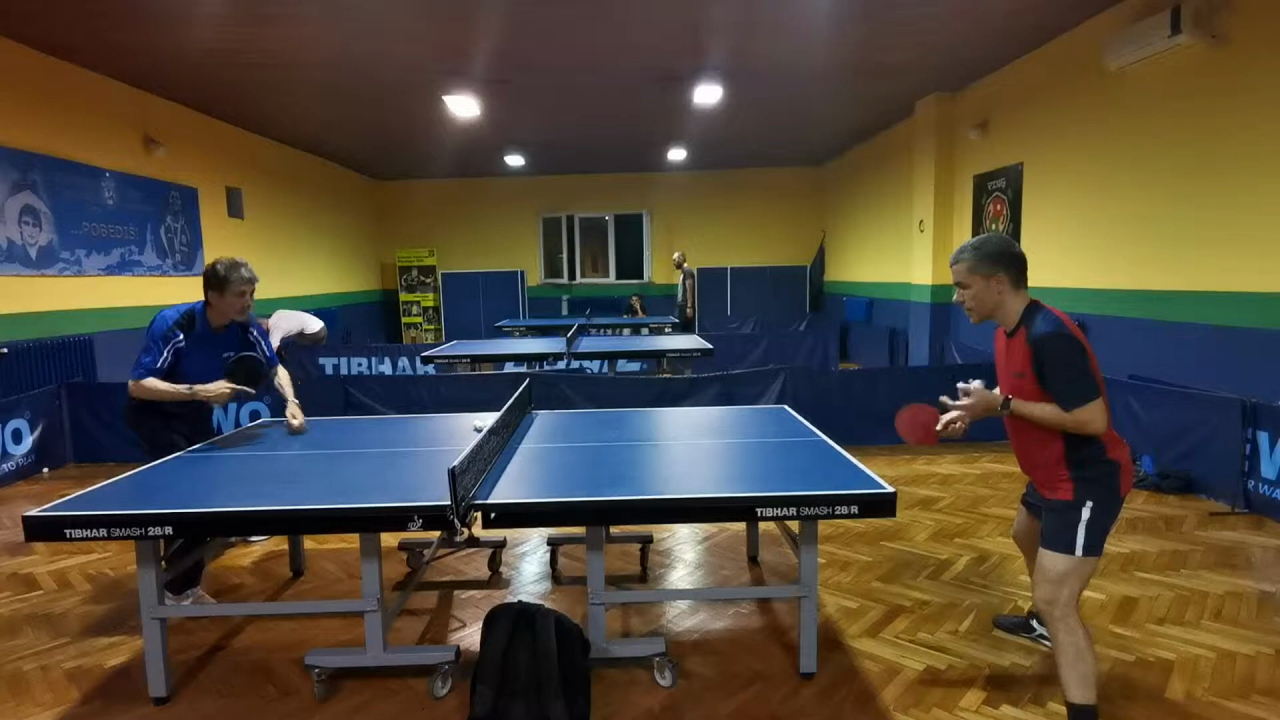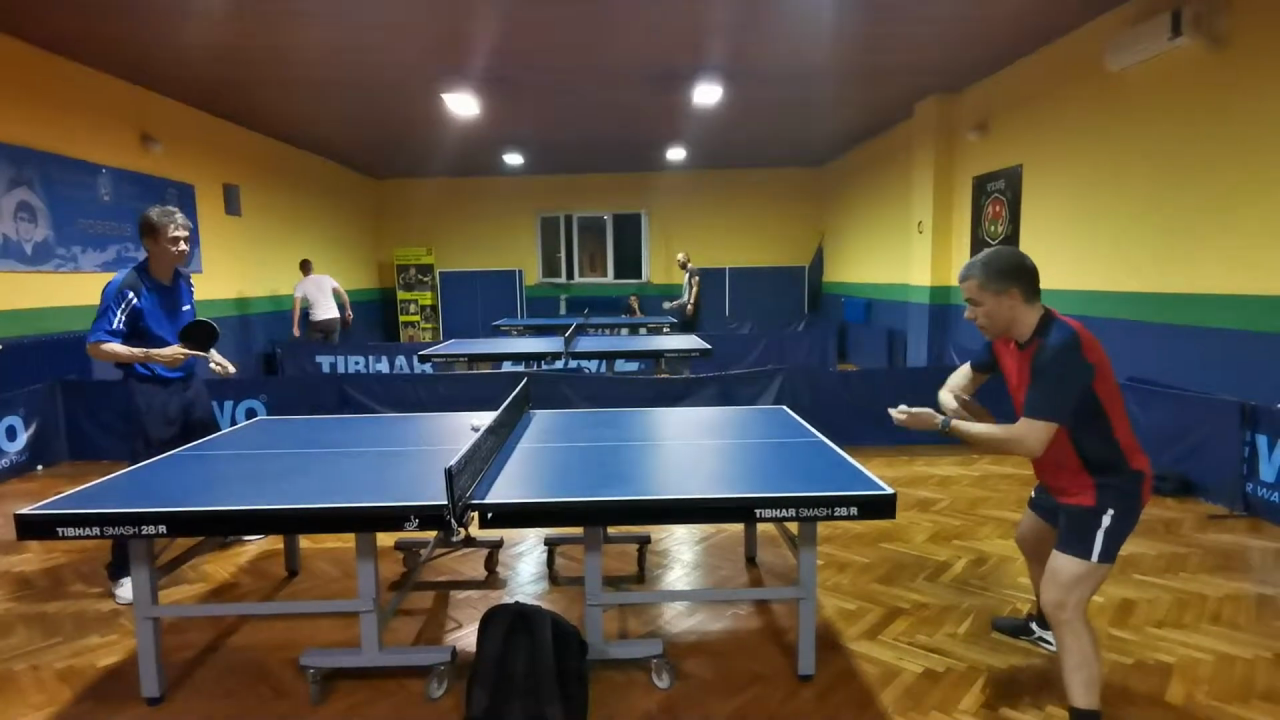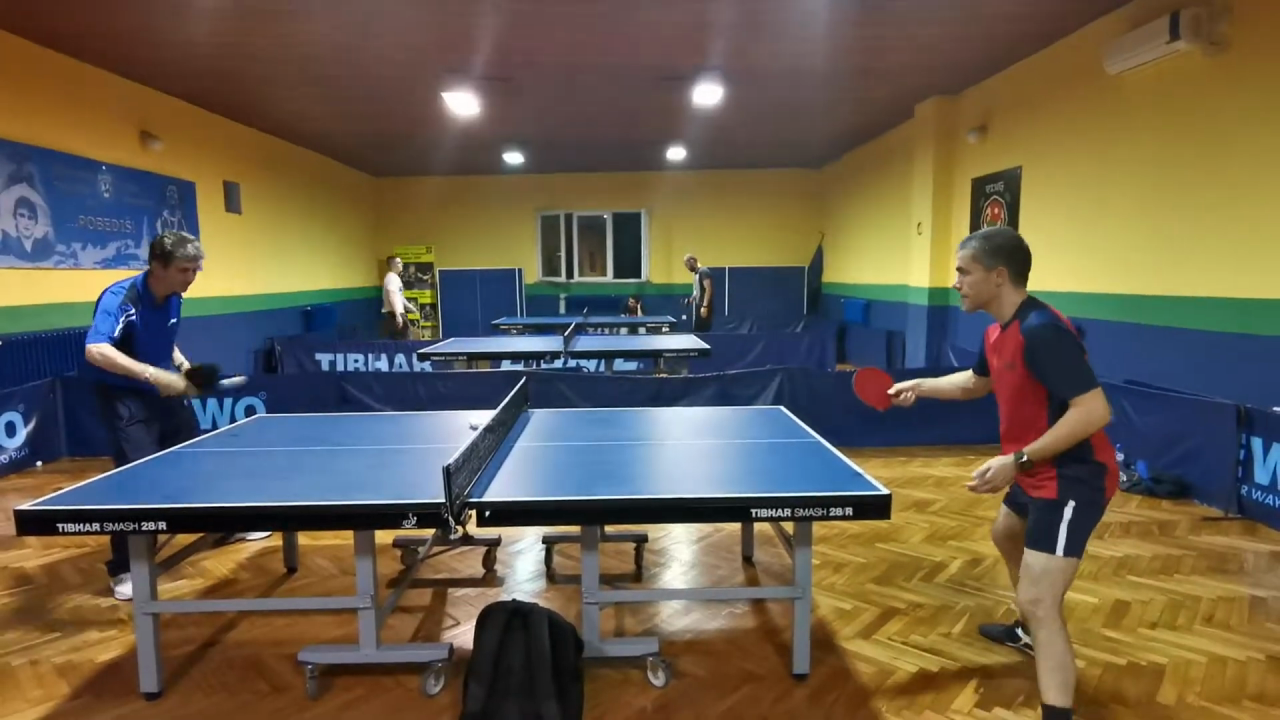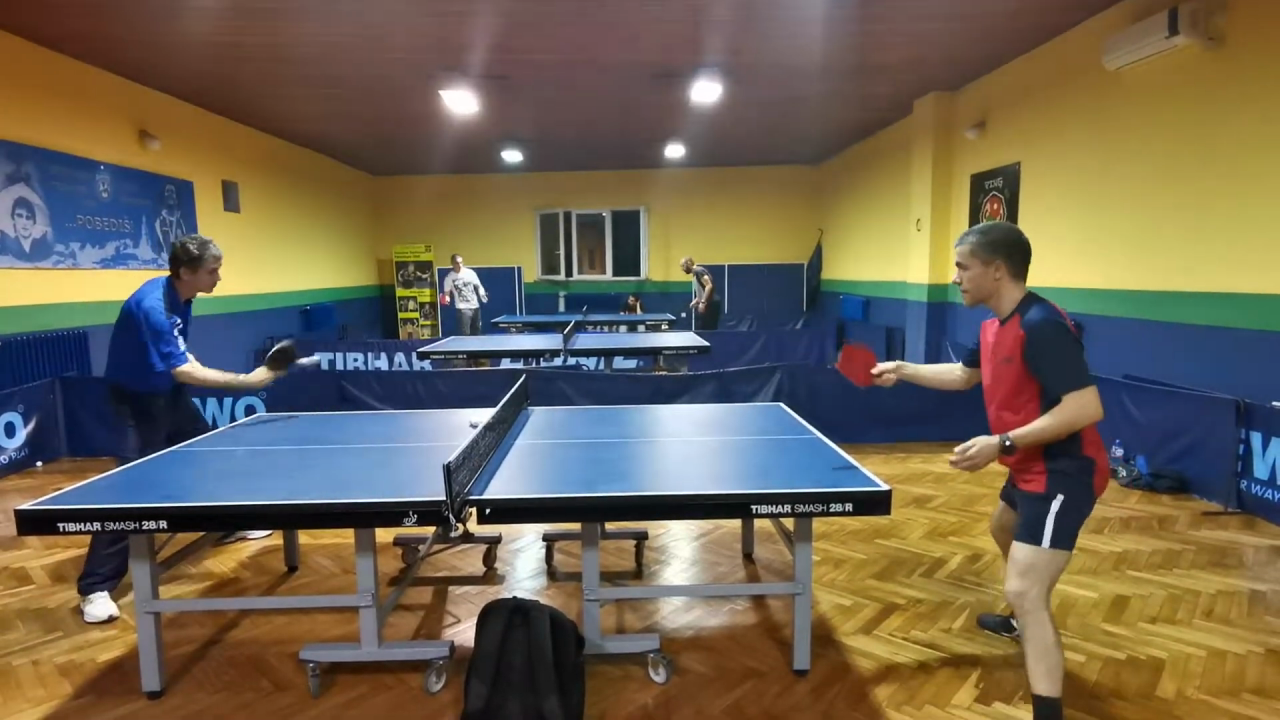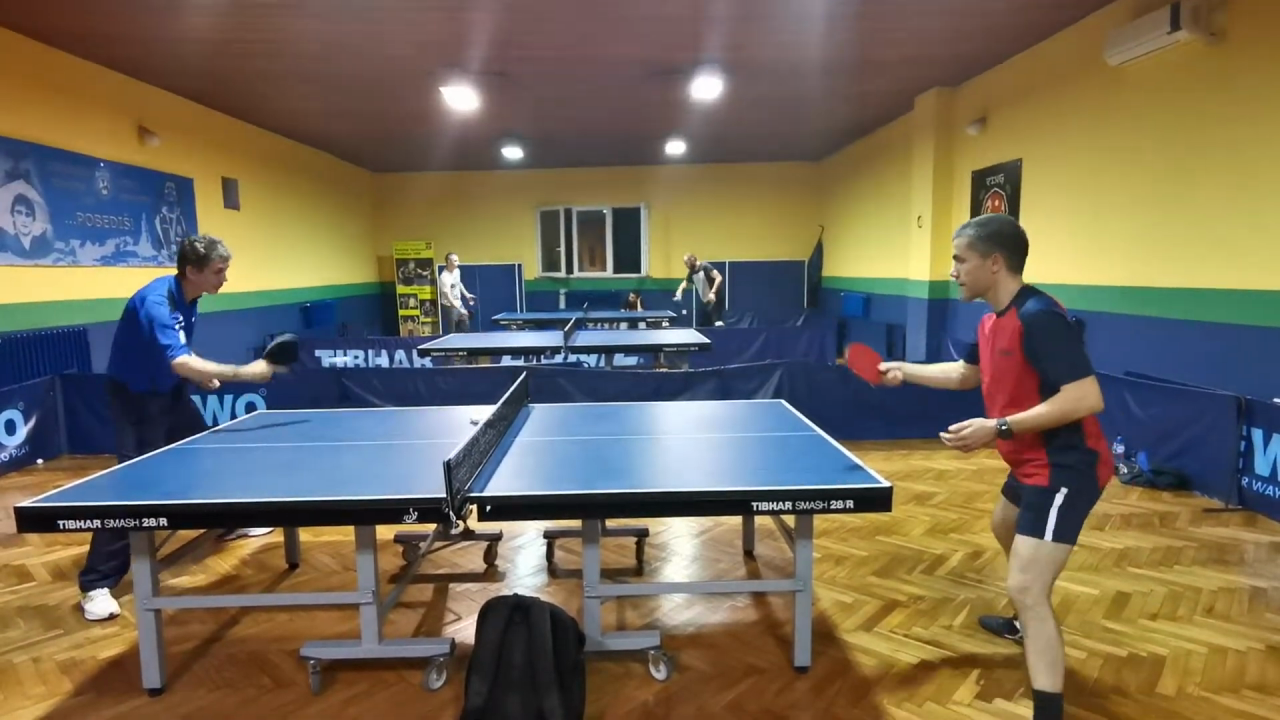
dt=1s
person 1, frame 1
left shoulder: (1049, 336)
right shoulder: (1007, 329)
left elbow: (1092, 420)
left wrist: (1000, 404)
right wrist: (972, 409)
left hip: (1086, 481)
right hip: (1052, 473)
left knee: (1055, 600)
right knee: (1027, 538)
right ankle: (1041, 622)
person 1, frame 2
left shoulder: (1061, 347)
right shoulder: (1007, 339)
left elbow: (1029, 440)
right elbow: (971, 372)
left wrist: (941, 426)
right wrist: (950, 395)
left hip: (1106, 488)
right hip: (1063, 477)
left knee: (1062, 602)
right knee: (1030, 541)
right ankle: (1042, 625)
person 1, frame 3
left shoulder: (1042, 330)
right shoulder: (998, 331)
left elbow: (1094, 411)
right elbow: (975, 381)
left wrist: (1017, 460)
right wrist: (918, 386)
left hip: (1071, 480)
right hip: (1037, 472)
left knee: (1038, 600)
right knee: (1006, 537)
right ankle: (1028, 632)
person 1, frame 4
left shoulder: (1041, 324)
right shoulder: (994, 326)
left elbow: (1087, 407)
right elbow: (964, 375)
left wrist: (1001, 443)
right wrist: (903, 369)
left hip: (1063, 474)
right hip: (1031, 468)
left knee: (1023, 590)
right knee: (1005, 533)
right ankle: (1022, 622)
person 1, frame 5
left shoulder: (1040, 317)
right shoulder: (993, 320)
left elbow: (1088, 398)
right elbow: (965, 374)
left wrist: (998, 428)
right wrist: (905, 370)
left hip: (1065, 469)
right hip: (1032, 463)
left knee: (1026, 587)
right knee: (1005, 529)
right ankle: (1026, 625)
person 2, frame 1
left shoulder: (246, 326)
right shoulder: (172, 324)
left elbow: (274, 368)
right elbow: (137, 386)
left wrist: (291, 401)
right wrist: (199, 391)
left hip: (196, 414)
right hip: (155, 415)
right ankle: (181, 588)
person 2, frame 2
left shoulder: (184, 282)
right shoulder: (125, 287)
right elbow: (96, 346)
left wrist: (212, 356)
right wrist: (153, 356)
left hip: (190, 385)
right hip: (151, 393)
right ankle: (123, 570)
person 2, frame 3
left shoulder: (173, 298)
right shoulder: (119, 299)
right elbow: (95, 351)
left wrist: (184, 368)
right wrist: (152, 375)
left hip: (164, 394)
right hip: (126, 398)
right ankle: (123, 570)
person 2, frame 4
left shoulder: (180, 296)
right shoulder: (152, 306)
right elbow: (181, 370)
left wrist: (195, 365)
right wrist: (245, 380)
left hip: (169, 394)
right hip: (136, 400)
right ankle: (95, 588)
person 2, frame 5
left shoulder: (188, 296)
right shoulder: (157, 302)
right elbow: (181, 362)
left wrist: (204, 369)
right wrist: (241, 373)
left hip: (170, 390)
right hip: (136, 397)
right ankle: (96, 584)
